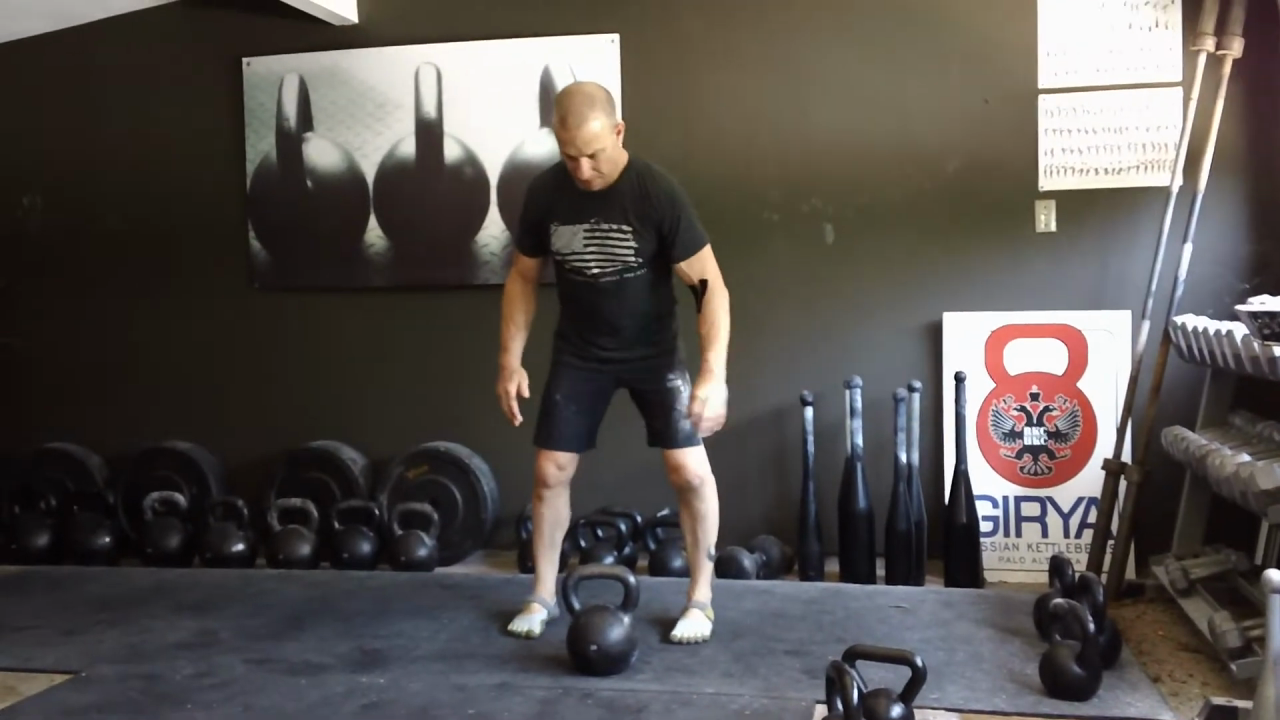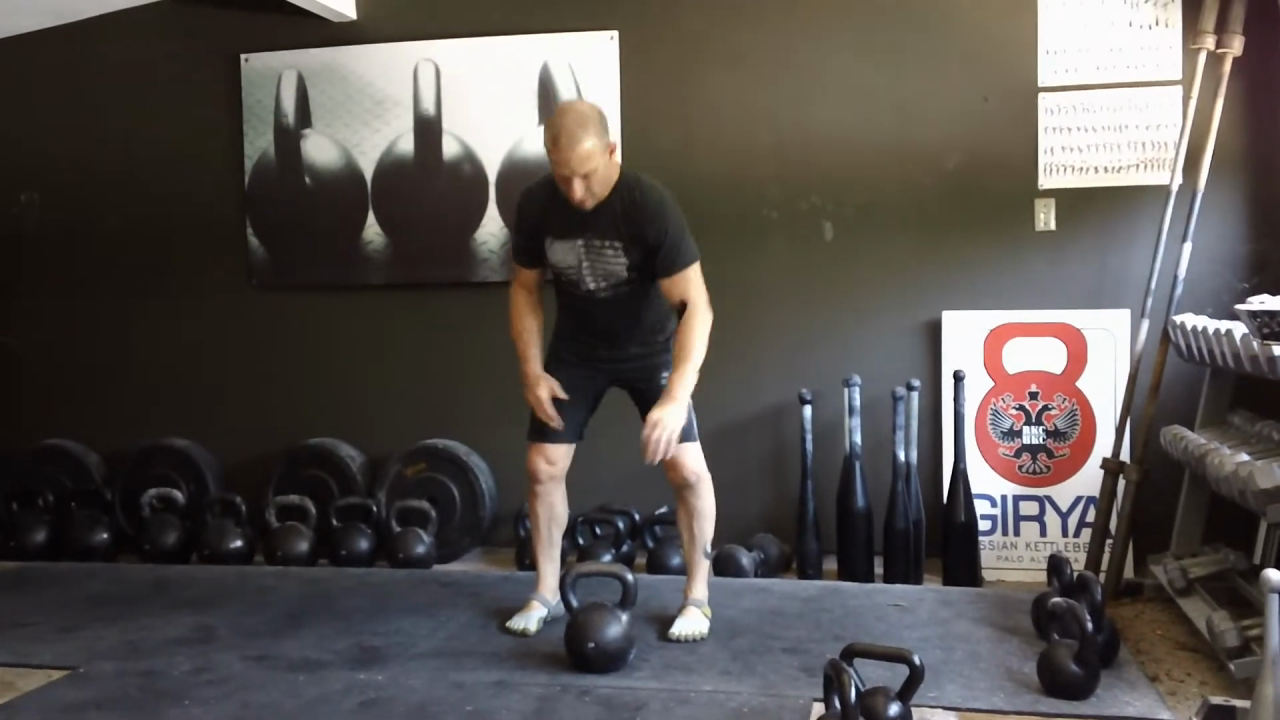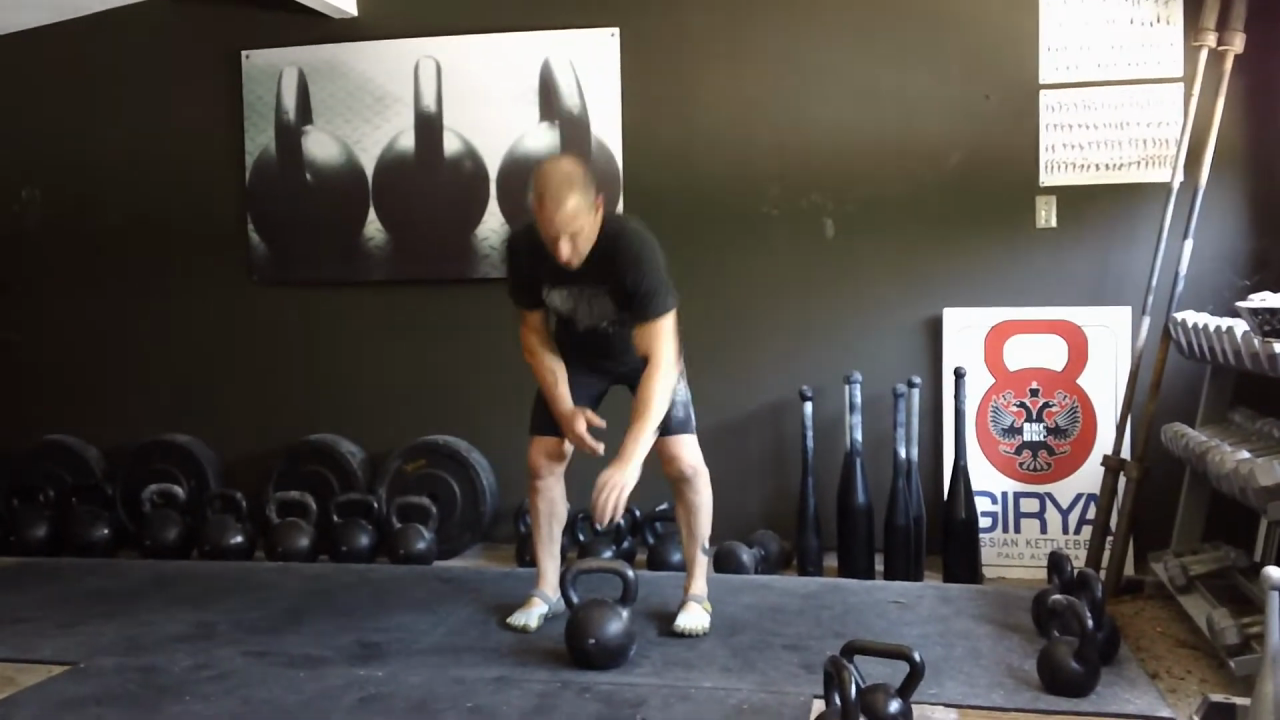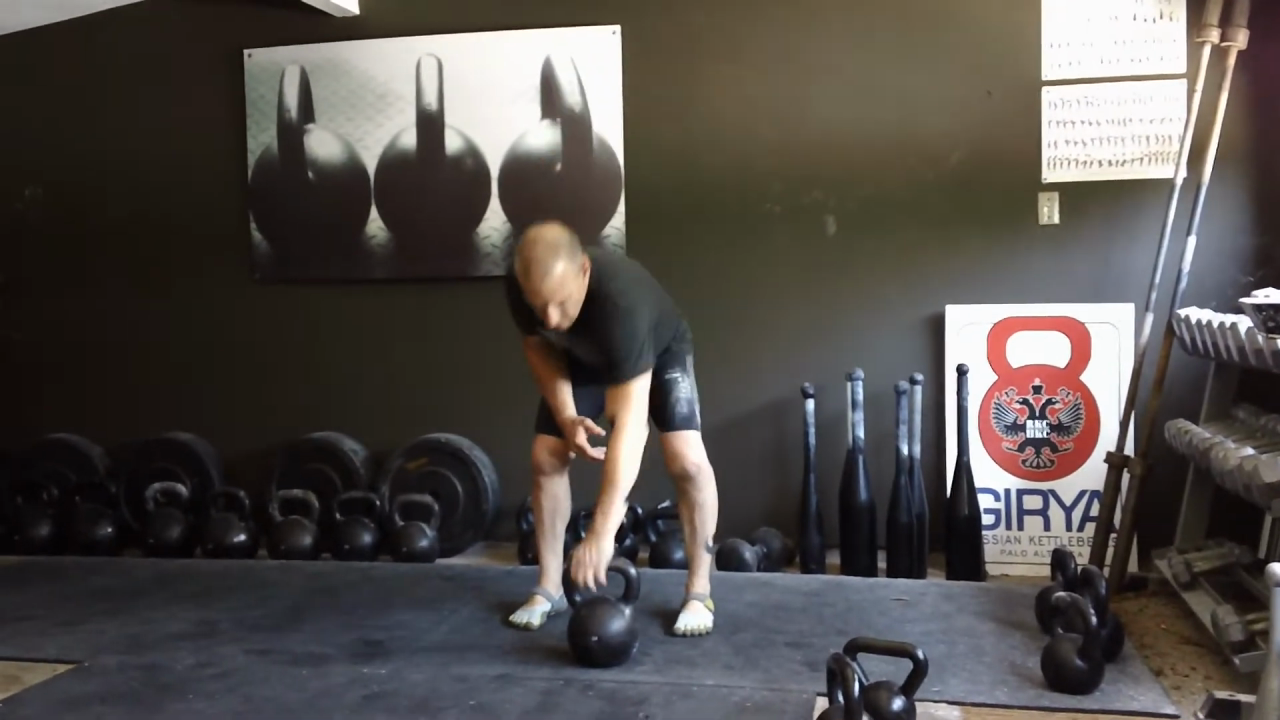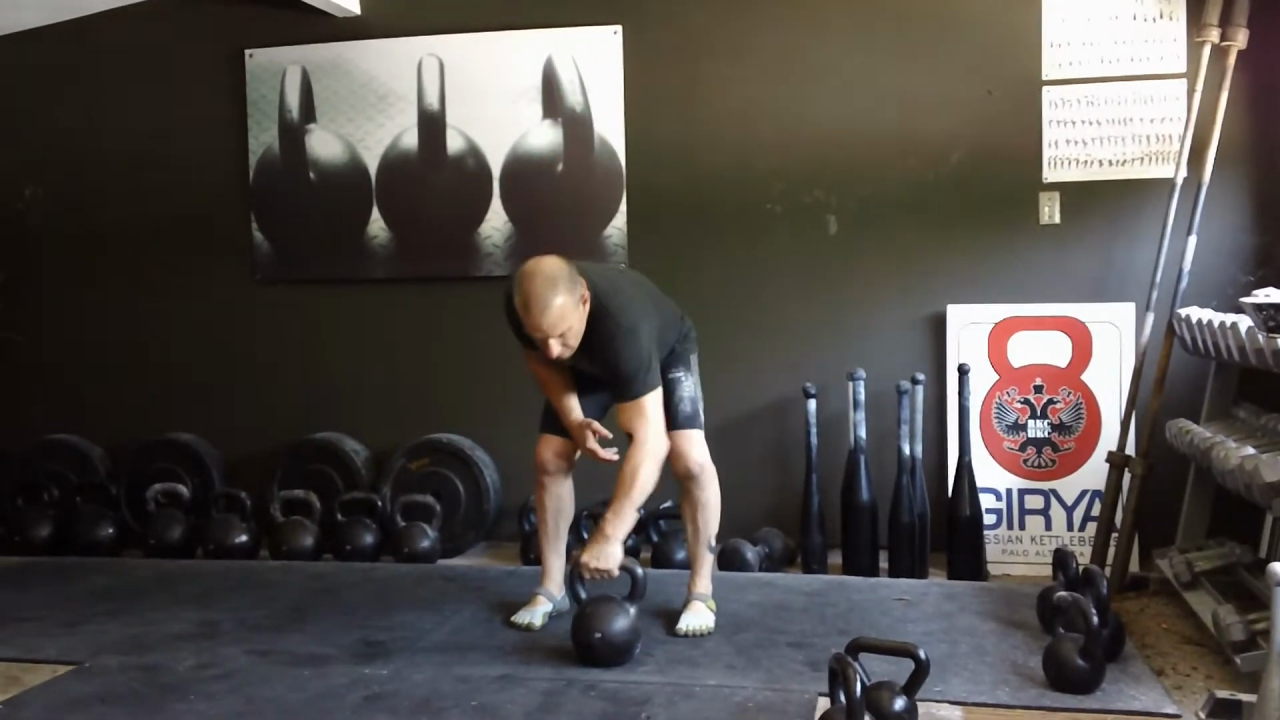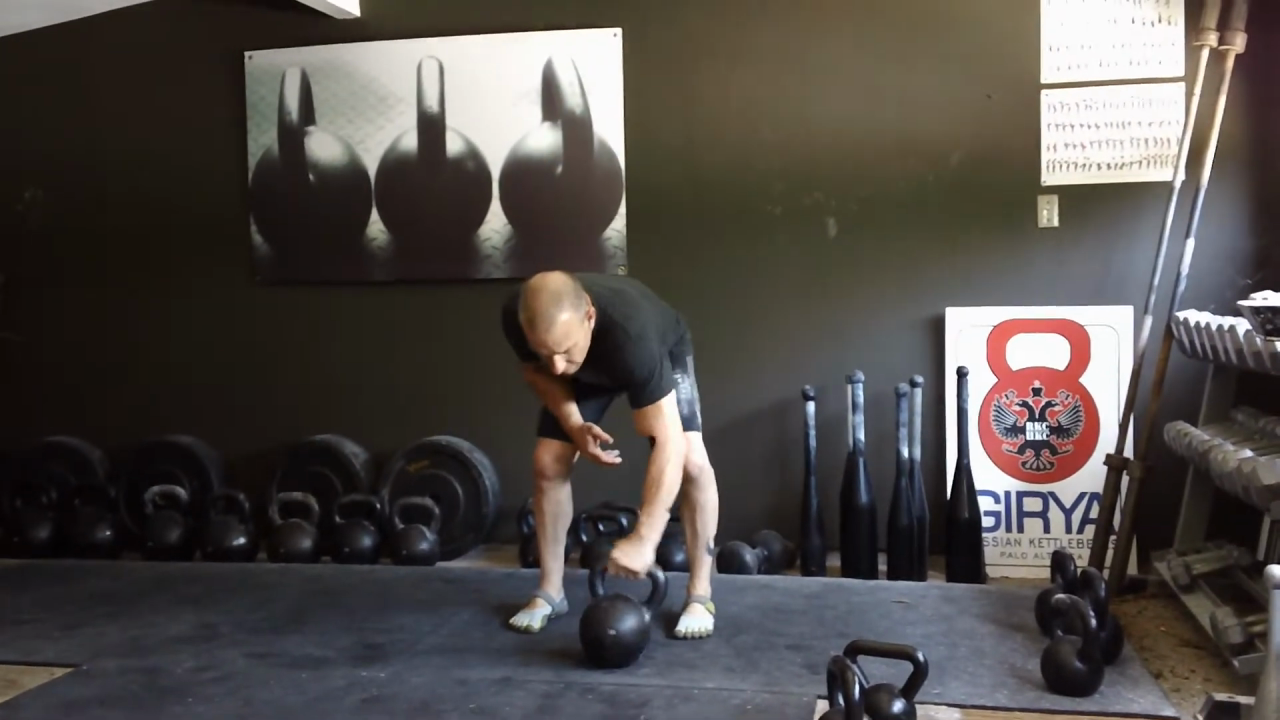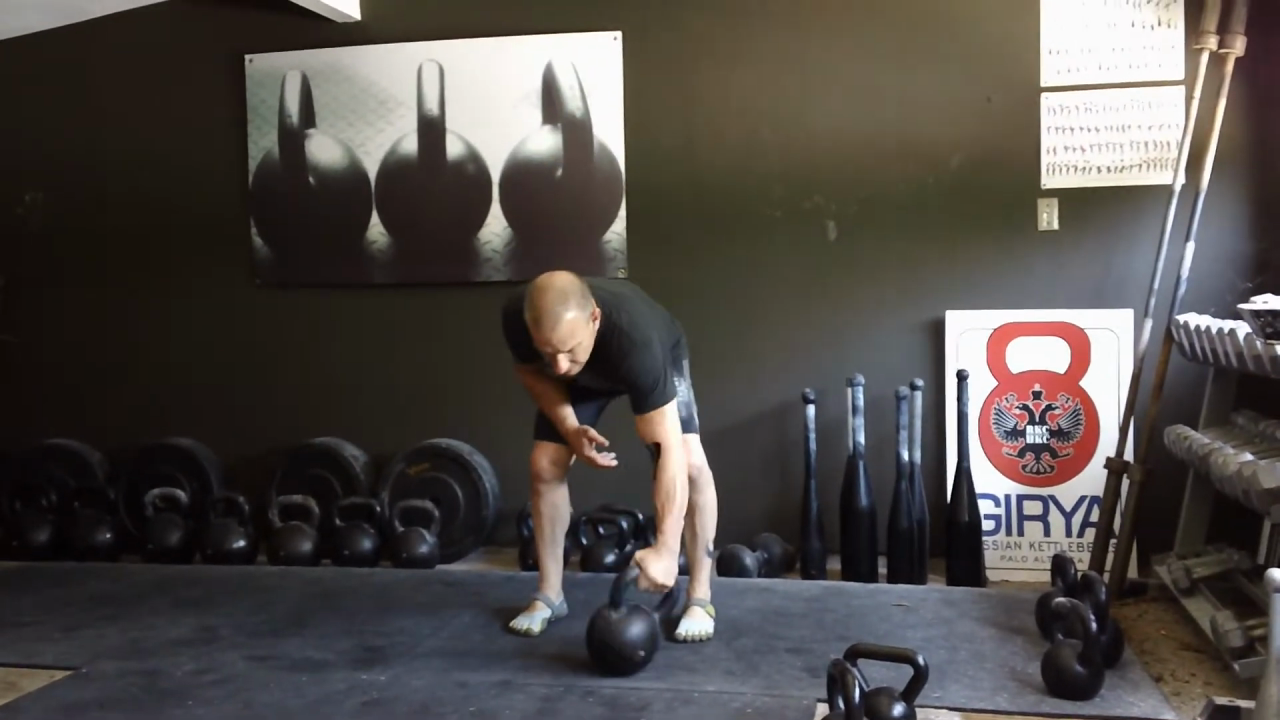
dt=0.2s
person 1, frame 1
left shoulder: (658, 193)
right shoulder: (544, 193)
left elbow: (710, 287)
right elbow: (522, 278)
left wrist: (713, 374)
right wrist: (509, 361)
left hip: (654, 353)
right hip: (578, 353)
left knee: (690, 472)
right knee: (550, 472)
left ankle: (700, 599)
right ankle: (544, 594)
person 1, frame 2
left shoulder: (650, 205)
right shoulder: (536, 206)
left elbow: (696, 307)
right elbow: (524, 290)
left wrist: (672, 400)
right wrist: (532, 372)
left hip: (650, 351)
right hip: (575, 352)
left knee: (686, 467)
right knee: (543, 466)
left ankle: (697, 598)
right ankle: (546, 593)
person 1, frame 3
left shoulder: (633, 248)
right shoulder: (524, 249)
left elbow: (659, 361)
right elbow: (535, 333)
left wrist: (629, 461)
right wrist: (563, 409)
left hip: (649, 347)
right hip: (576, 353)
left knee: (683, 463)
right knee: (542, 462)
left ankle: (696, 594)
right ankle: (547, 591)
person 1, frame 4
left shoulder: (620, 303)
right shoulder: (521, 288)
left elbow: (630, 429)
right elbow: (538, 349)
left wrist: (601, 534)
right wrist: (566, 417)
left hip: (659, 347)
right hip: (581, 359)
left knee: (688, 461)
right knee: (546, 457)
left ankle: (699, 593)
right ankle: (549, 588)
person 1, frame 5
left shoulder: (622, 326)
right shoulder: (520, 307)
left elbow: (650, 442)
right elbow: (539, 359)
left wrist: (609, 537)
right wrist: (573, 420)
left hip: (665, 347)
right hip: (585, 365)
left knee: (691, 461)
right knee: (550, 459)
left ankle: (701, 594)
right ankle: (551, 589)
person 1, frame 6
left shoulder: (632, 335)
right shoulder: (516, 316)
left elbow: (668, 445)
right elbow: (534, 370)
left wrist: (643, 538)
right wrist: (574, 425)
left hip: (664, 349)
right hip: (586, 372)
left knee: (692, 464)
right knee: (548, 463)
left ankle: (700, 596)
right ankle: (549, 591)
person 1, frame 7
left shoulder: (636, 340)
right shoulder: (516, 317)
left elbow: (668, 452)
right elbow: (530, 372)
left wrist: (665, 548)
right wrist: (570, 429)
left hip: (661, 355)
right hip: (583, 376)
left knee: (691, 466)
right knee: (545, 467)
left ankle: (700, 598)
right ankle: (549, 595)
